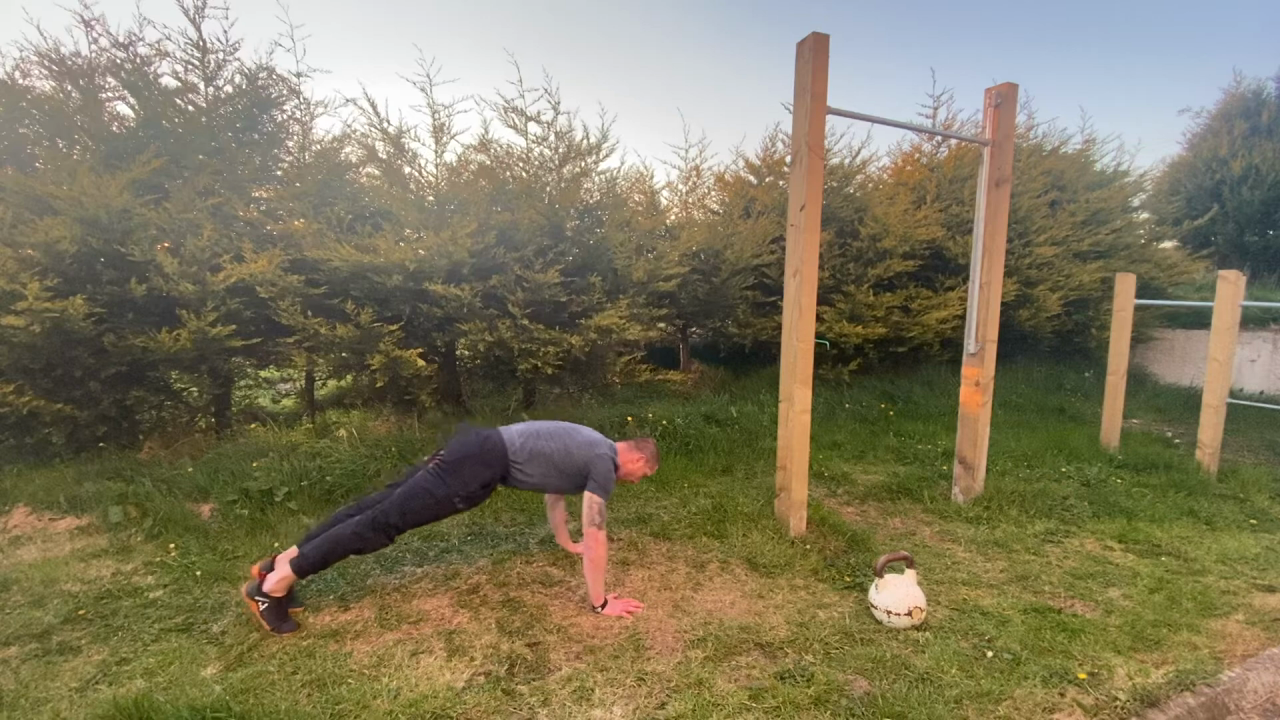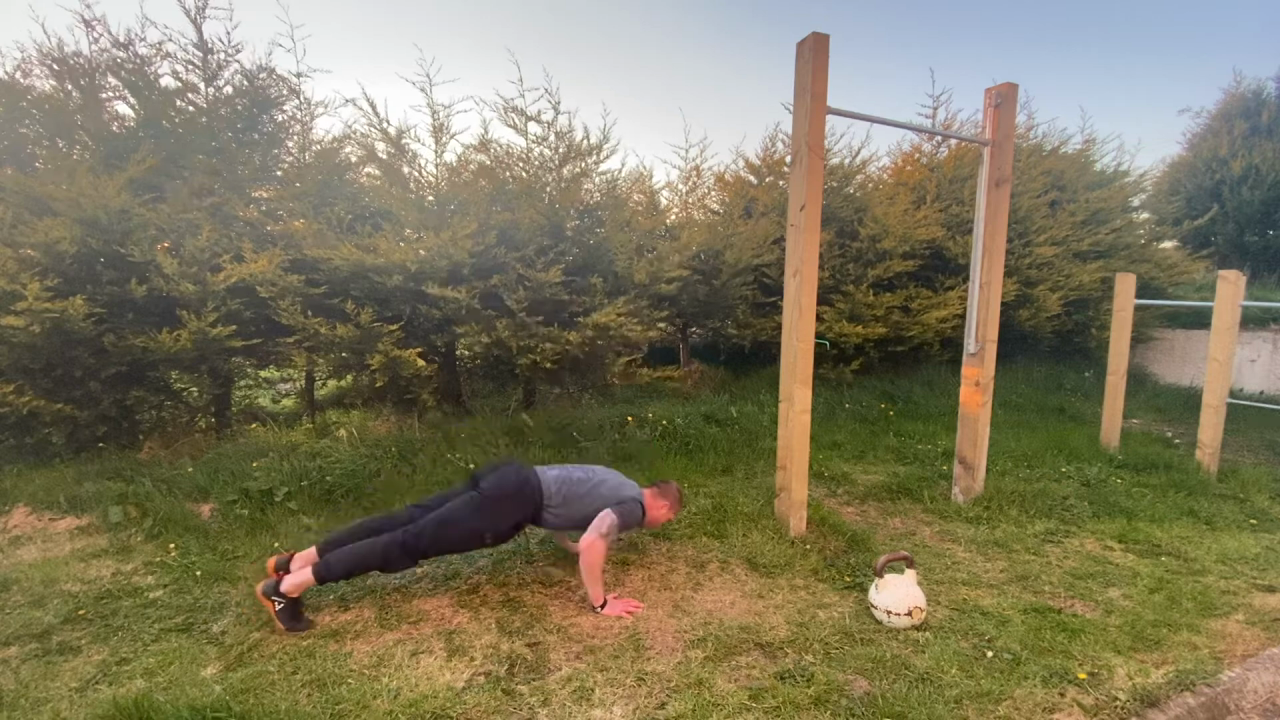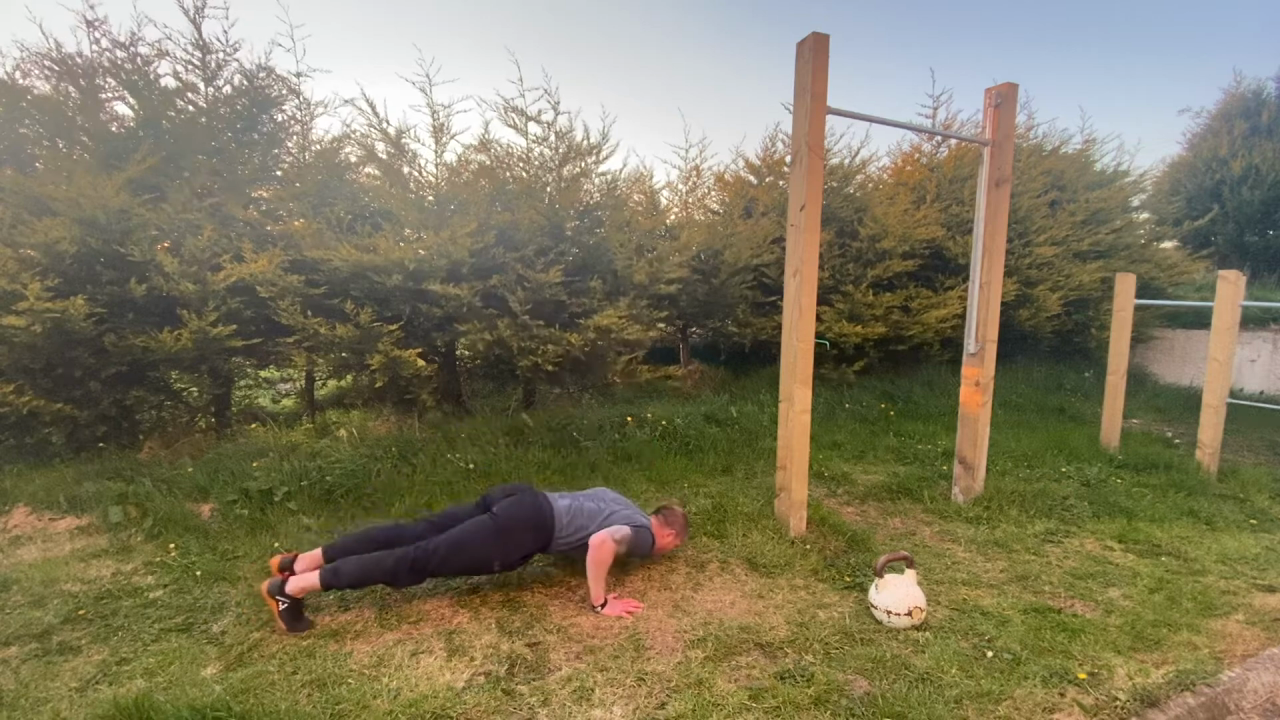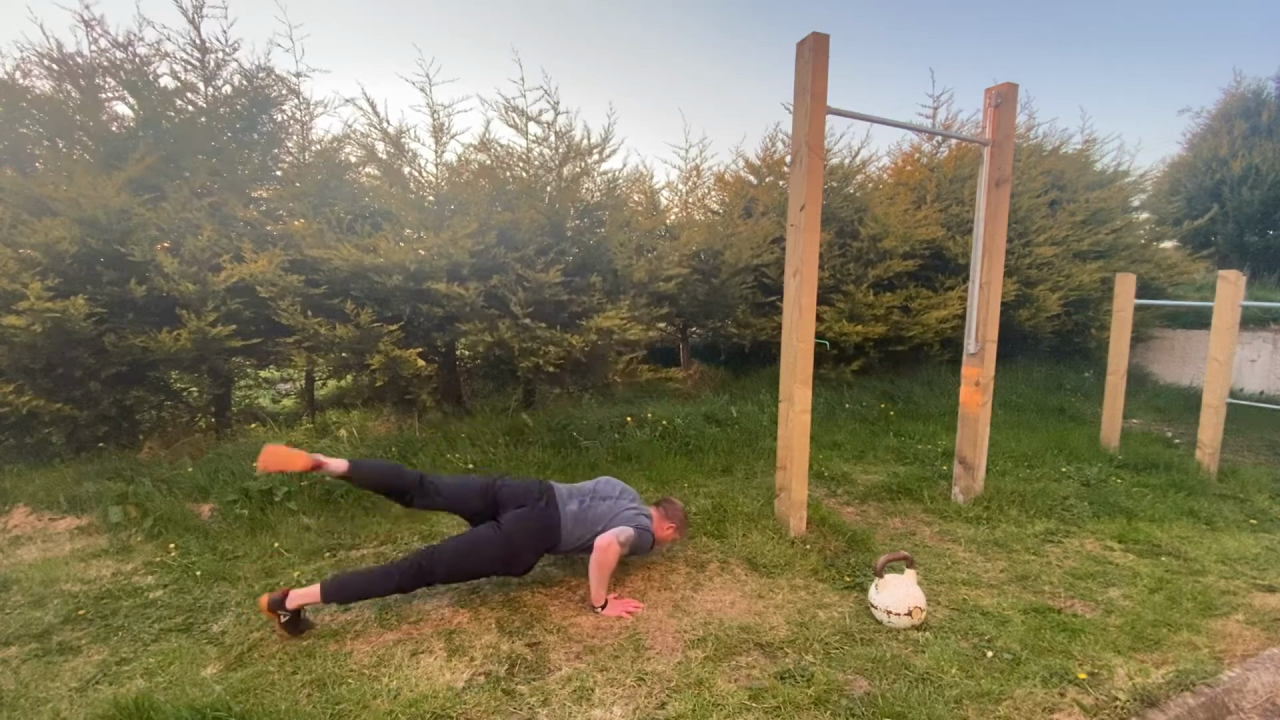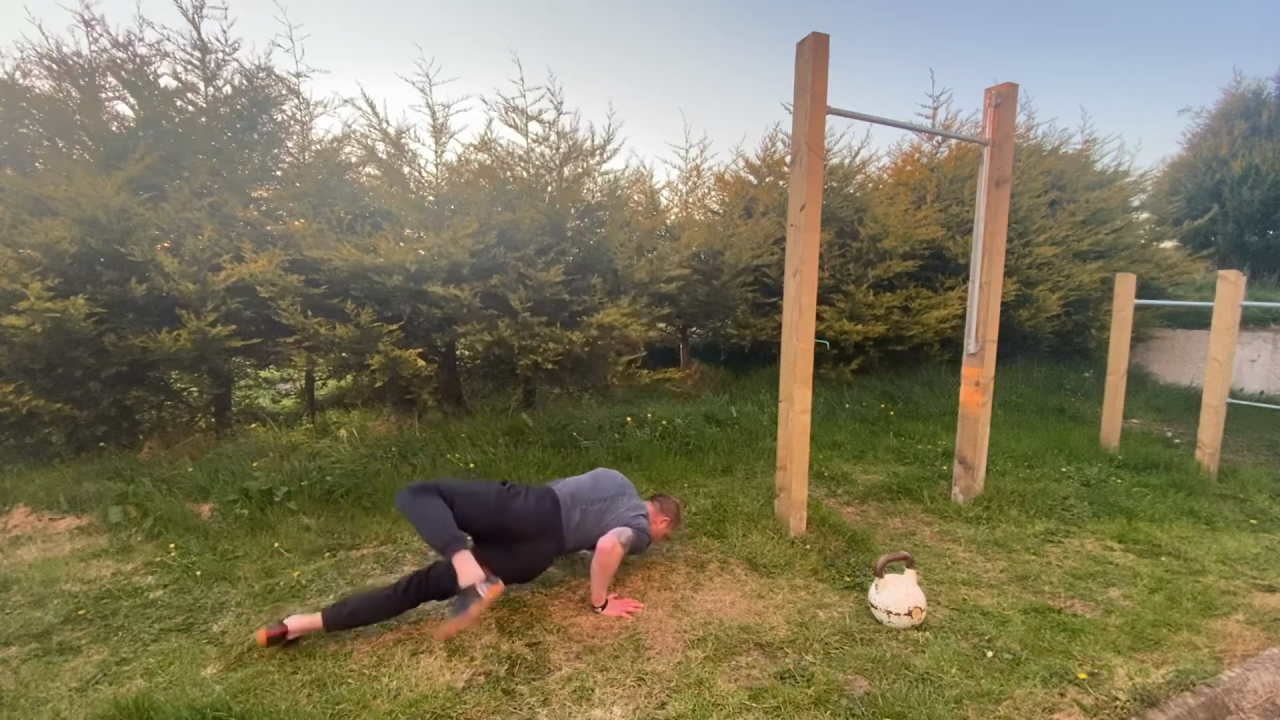
dt=0.3s
person 1, frame 1
left shoulder: (592, 447)
right shoulder: (605, 463)
left elbow: (555, 485)
right elbow: (595, 534)
left wrist: (564, 541)
right wrist: (600, 602)
left hip: (478, 442)
right hip: (481, 464)
left knee: (379, 503)
right knee: (385, 520)
left ankle: (278, 562)
right ankle: (272, 586)
person 1, frame 2
left shoulder: (616, 484)
right shoulder: (632, 506)
right elbow: (591, 544)
left wrist: (566, 541)
right wrist: (600, 603)
left hip: (510, 475)
right hip: (514, 499)
left knee: (407, 519)
right knee: (411, 543)
left ankle: (295, 560)
right ankle: (288, 585)
person 1, frame 3
left shoulder: (620, 502)
right shoulder: (643, 536)
right elbow: (601, 543)
left wrist: (573, 543)
right wrist: (600, 602)
left hip: (522, 498)
right hip: (523, 529)
left knee: (414, 533)
right knee: (419, 560)
left ankle: (299, 562)
right ankle: (292, 587)
person 1, frame 4
left shoulder: (621, 489)
right shoulder: (643, 533)
right elbow: (606, 546)
right wrist: (601, 603)
left hip: (531, 495)
right hip: (525, 536)
left knee: (416, 488)
right knee: (420, 569)
left ankle: (330, 464)
right ankle: (295, 600)
person 1, frame 5
left shoulder: (616, 478)
right shoulder: (640, 530)
right elbow: (608, 547)
right wrist: (600, 603)
left hip: (533, 505)
right hip: (534, 551)
right knee: (424, 585)
